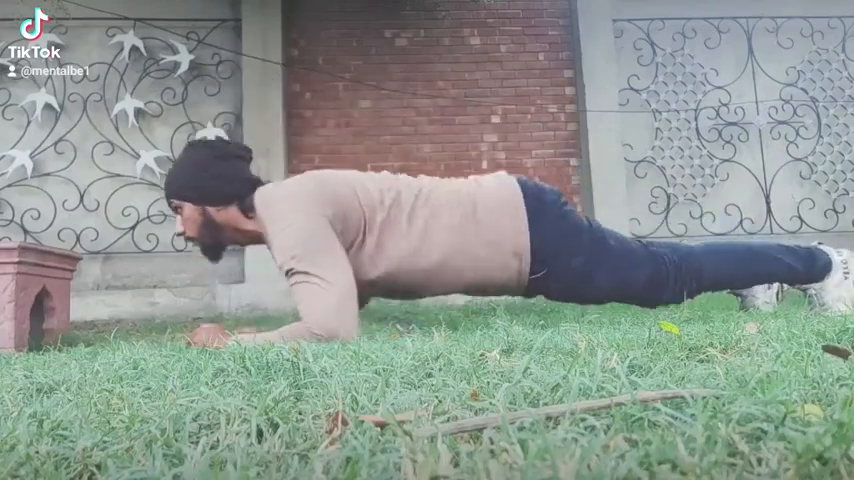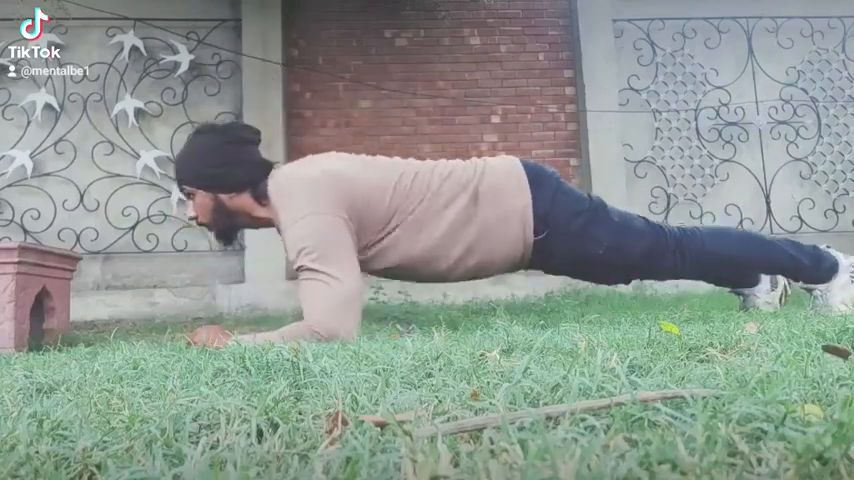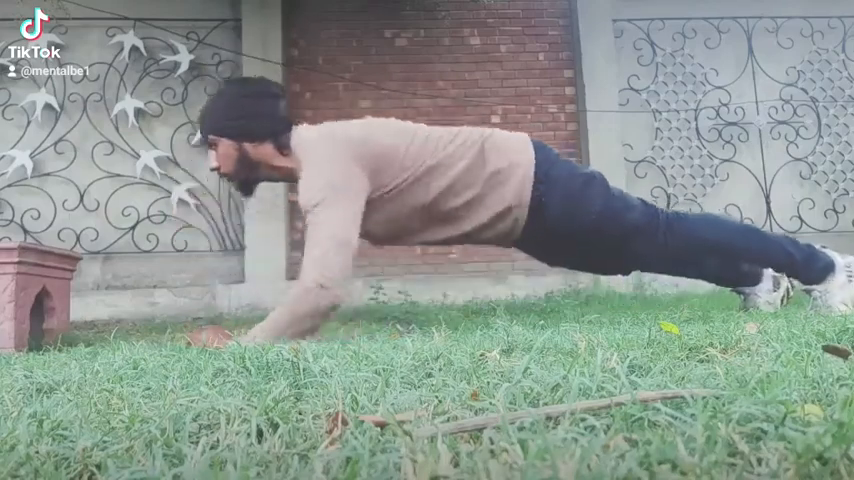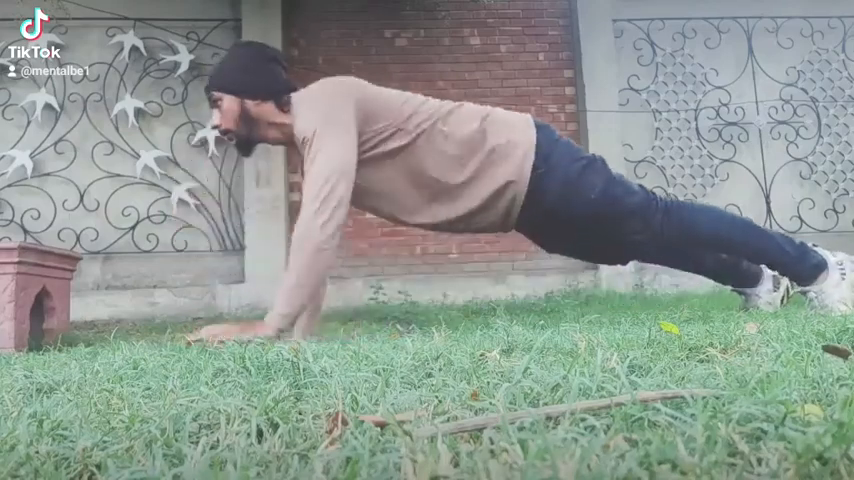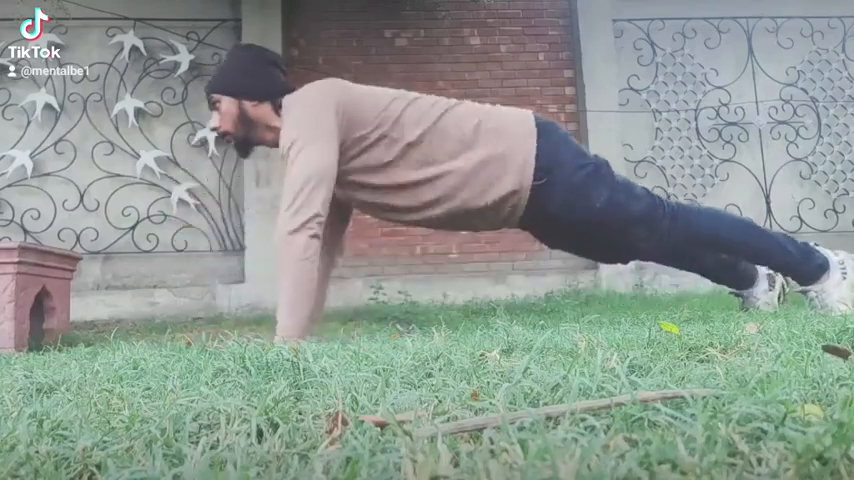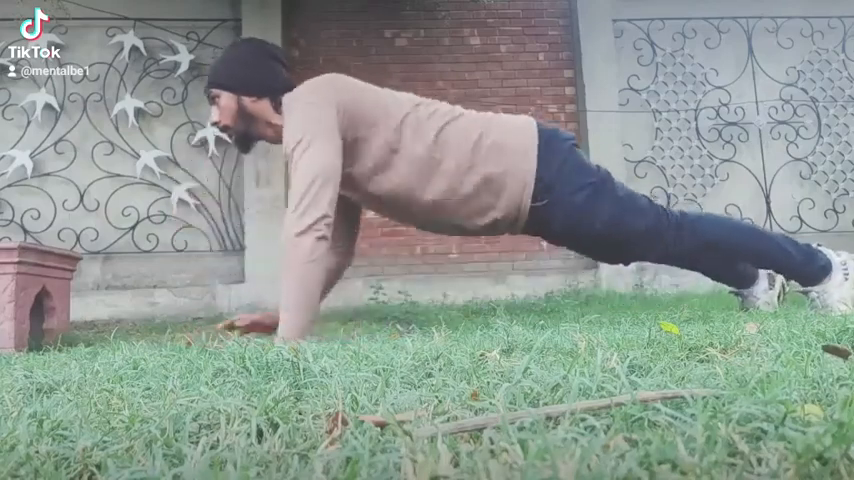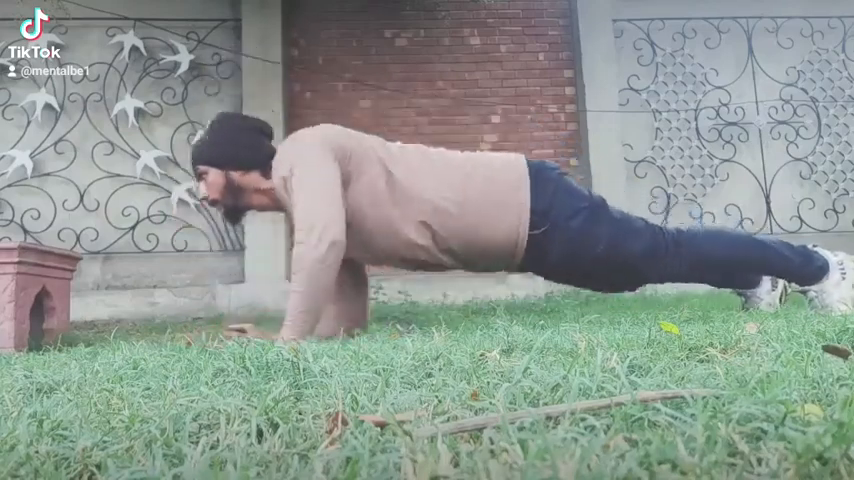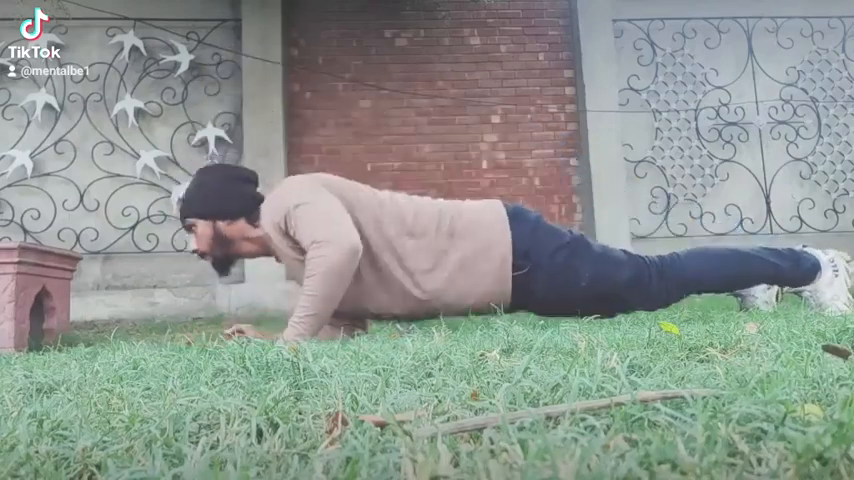
dt=0.2s
person 1, frame 1
left shoulder: (288, 218)
right shoulder: (292, 201)
left elbow: (334, 328)
right elbow: (350, 296)
left wrist: (237, 344)
right wrist: (269, 337)
left hip: (526, 238)
right hip: (504, 213)
left knee: (665, 276)
right knee: (648, 271)
right ankle: (777, 272)
person 1, frame 2
left shoulder: (303, 212)
right shoulder: (298, 179)
left elbow: (334, 328)
right elbow: (340, 292)
left wrist: (236, 345)
right wrist: (289, 331)
left hip: (528, 212)
right hip: (506, 199)
left knee: (669, 249)
right knee: (643, 257)
right ankle: (754, 282)
person 1, frame 3
left shoulder: (326, 162)
right shoulder: (311, 148)
left elbow: (324, 285)
right elbow: (324, 268)
left wrist: (242, 348)
right wrist: (295, 339)
left hip: (530, 184)
right hip: (518, 202)
left knee: (664, 235)
right knee: (632, 254)
right ankle: (755, 281)
person 1, frame 4
left shoulder: (321, 104)
right shoulder: (310, 136)
left elbow: (322, 219)
right elbow: (320, 235)
left wrist: (268, 330)
right wrist: (301, 336)
left hip: (531, 164)
right hip: (520, 195)
left knee: (660, 225)
right knee: (630, 245)
right ankle: (757, 280)
person 1, frame 5
left shoulder: (308, 109)
right shoulder: (315, 146)
left elbow: (299, 231)
right elbow: (324, 243)
left wrist: (286, 347)
right wrist: (301, 334)
left hip: (532, 162)
right hip: (520, 190)
left knee: (661, 228)
right knee: (629, 242)
right ankle: (752, 281)
person 1, frame 6
left shoulder: (310, 104)
right shoulder: (315, 139)
left elbow: (307, 230)
right elbow: (338, 243)
left wrist: (289, 344)
right wrist: (285, 315)
left hip: (532, 173)
right hip: (523, 185)
left knee: (666, 233)
right knee: (645, 240)
right ankle: (755, 282)
person 1, frame 7
left shoulder: (301, 154)
right shoulder: (303, 200)
left elbow: (322, 243)
right elbow: (348, 312)
left wrist: (288, 345)
right wrist: (285, 335)
left hip: (526, 207)
right hip: (518, 227)
left knee: (666, 254)
right knee: (641, 264)
right ankle: (757, 280)
person 1, frame 8
left shoulder: (293, 198)
right shoulder: (295, 253)
left elbow: (343, 248)
right elbow: (348, 328)
left wrist: (292, 342)
right wrist: (274, 343)
left hip: (511, 254)
right hip: (505, 272)
left knee: (655, 279)
right knee: (644, 284)
right ankle: (753, 281)
